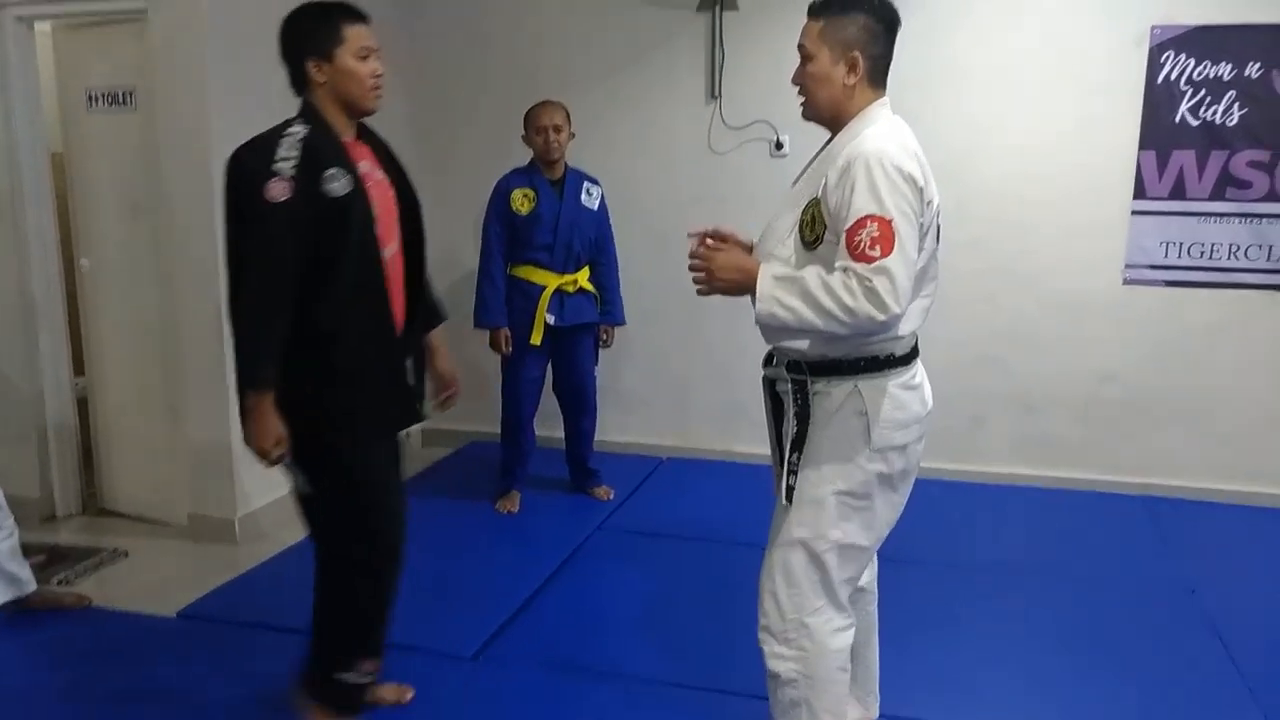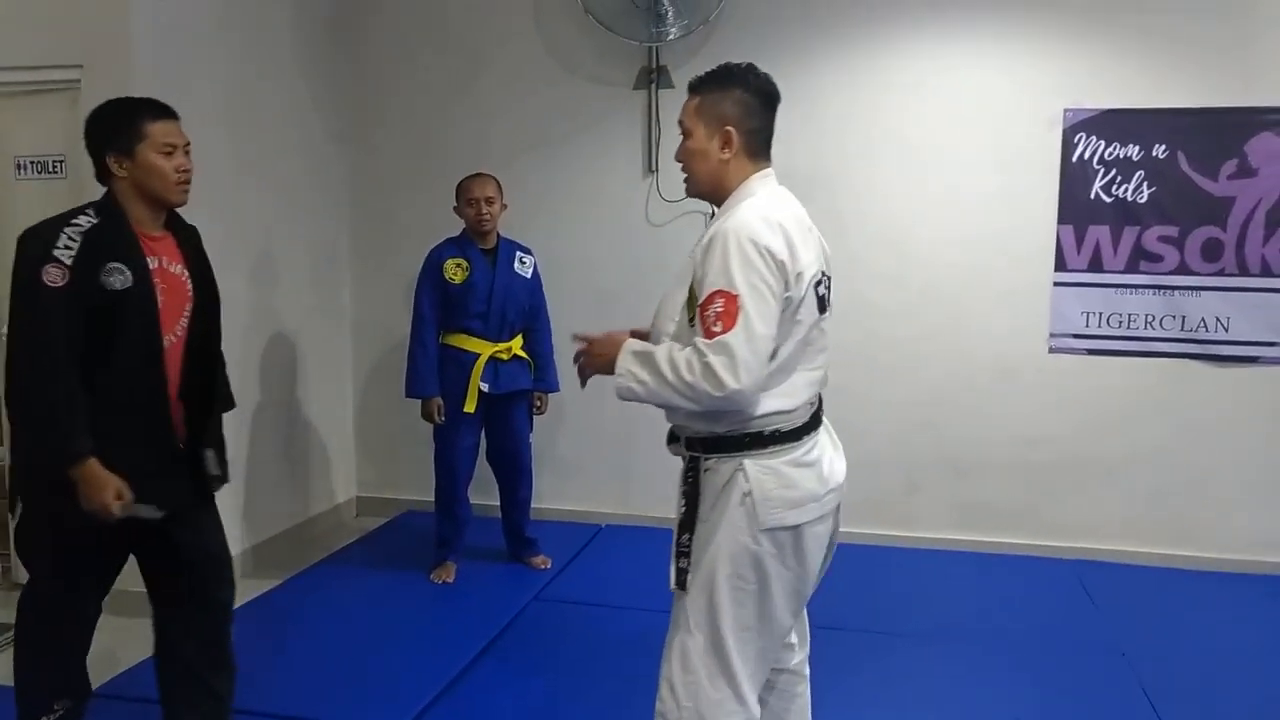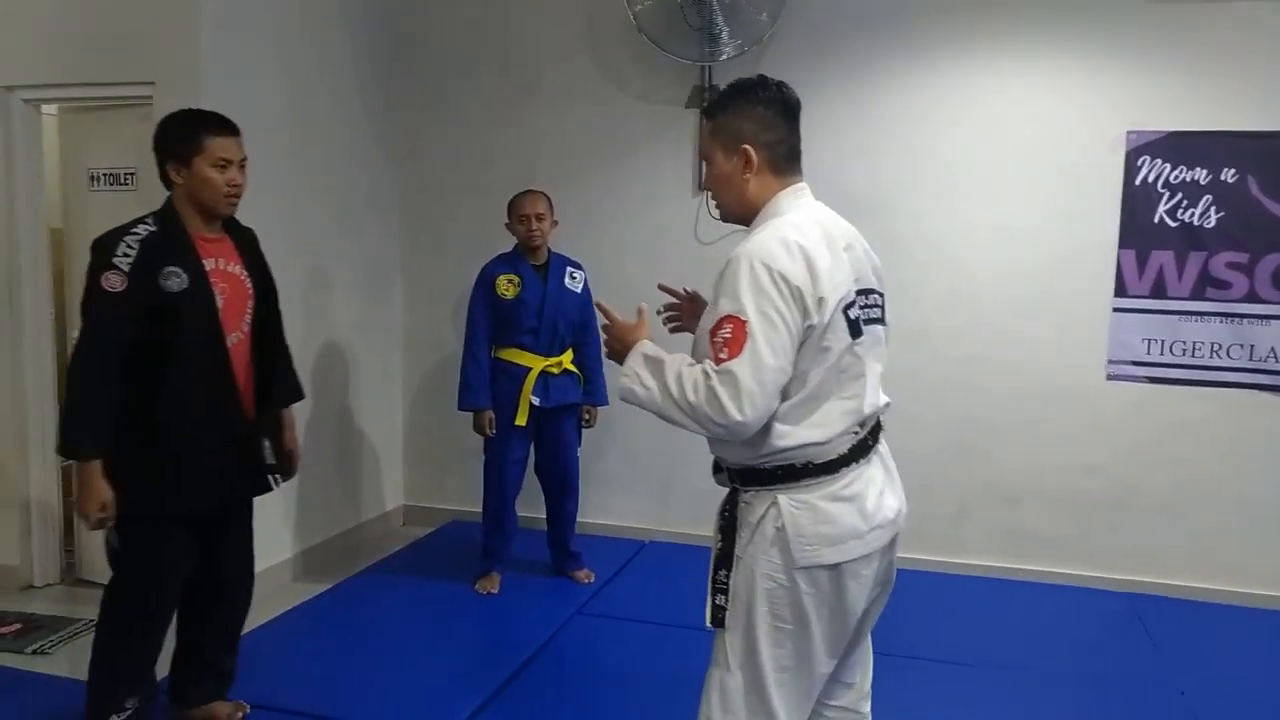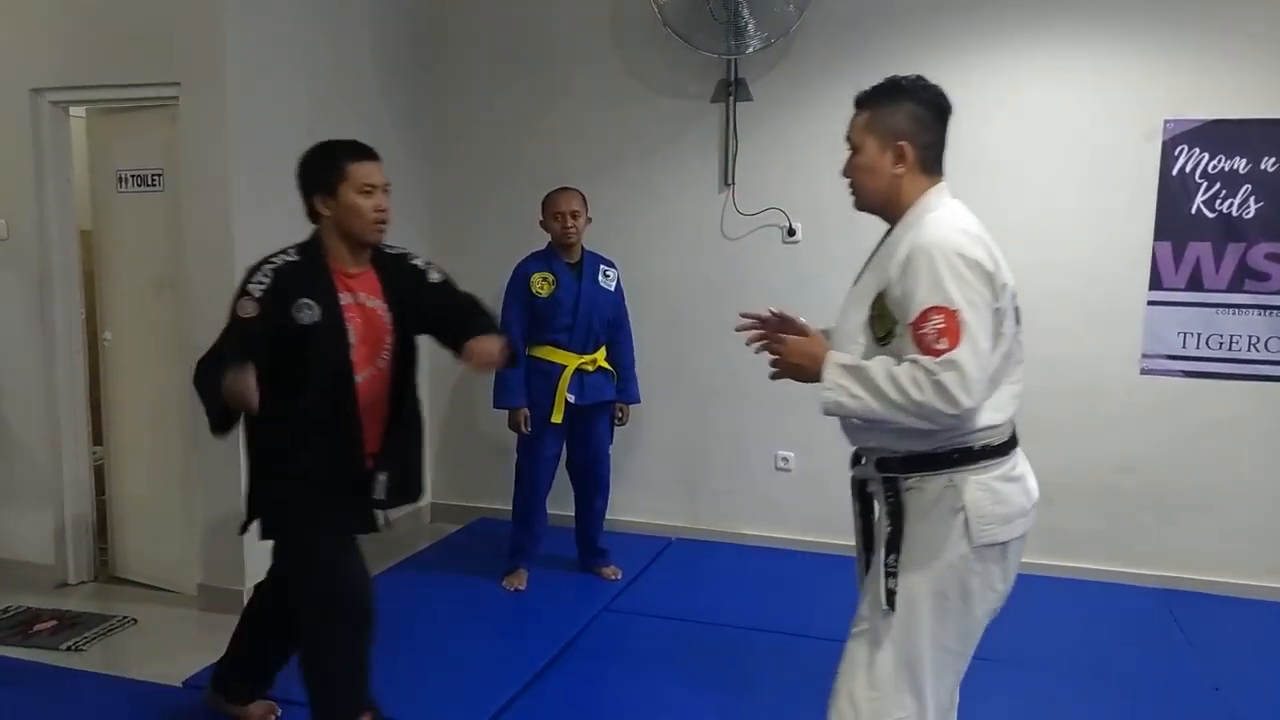
dt=0.5s
person 1, frame 1
left shoulder: (875, 155)
right shoulder: (854, 148)
left elbow: (874, 298)
left wrist: (756, 282)
right wrist: (755, 258)
left hip: (854, 405)
right hip: (841, 398)
left knee: (800, 600)
right knee: (840, 579)
person 1, frame 2
left shoulder: (741, 232)
right shoulder: (782, 217)
left elbow: (724, 375)
left wrist: (624, 359)
right wrist: (655, 341)
left hip: (753, 483)
right hip: (789, 467)
right knee: (774, 657)
person 1, frame 3
left shoulder: (766, 255)
right shoulder: (841, 237)
left elbow: (734, 405)
left wrist: (640, 354)
right wrist: (716, 325)
left hip: (800, 516)
right hip: (860, 495)
person 1, frame 4
left shoulder: (940, 247)
right shoulder: (919, 237)
left elbow: (948, 391)
left wrist: (826, 368)
right wrist: (820, 341)
left hip: (952, 503)
right hip: (934, 493)
person 2, frame 1
left shoulder: (371, 152)
right shoulder: (280, 158)
right elbow: (262, 290)
left wrist: (431, 340)
right wrist: (260, 399)
left hip: (370, 380)
right hip: (321, 392)
left knee: (372, 536)
right knee: (365, 538)
person 2, frame 2
left shoulder: (185, 241)
right shoulder: (64, 246)
left wrist: (205, 440)
right wrist: (83, 467)
left hip: (169, 460)
right hip: (86, 471)
left knee: (204, 591)
right knee: (61, 609)
person 2, frame 3
left shoulder: (243, 243)
right shoulder: (136, 251)
left elbow: (267, 336)
right elbow: (98, 364)
left wrist: (284, 414)
right wrist: (90, 464)
left hip: (235, 451)
right hip: (164, 461)
left knee: (226, 586)
right knee: (146, 594)
person 2, frame 4
left shoulder: (402, 272)
right shoulder: (280, 280)
left elbow: (462, 315)
right elbow: (222, 362)
left wrist: (487, 339)
right wrist: (231, 385)
left hip: (360, 475)
right hip: (301, 477)
left knee: (295, 587)
right knee: (343, 602)
person 3, frame 1
left shoulder: (589, 190)
right shoulder: (510, 187)
left elbow: (605, 257)
right elbow: (493, 259)
left wrist: (609, 315)
right wrist: (495, 319)
left hip: (578, 310)
right hip: (526, 310)
left knee: (581, 397)
right knee: (519, 401)
left ankle: (585, 475)
right ankle: (511, 484)
person 3, frame 2
left shoulder: (522, 259)
right shoulder: (442, 258)
left elbow: (538, 325)
right elbow: (425, 328)
left wrist: (543, 382)
right wrist: (428, 389)
left hip: (512, 378)
right hip: (459, 377)
left knee: (516, 466)
right knee: (453, 469)
left ankle: (522, 545)
right ankle: (447, 554)
person 3, frame 3
left shoulder: (573, 274)
right shoulder: (494, 273)
left elbow: (588, 340)
right elbow: (477, 343)
left wrist: (592, 395)
right wrist: (479, 402)
left hip: (561, 391)
right hip: (510, 391)
left knee: (563, 479)
right knee: (502, 481)
left ankle: (567, 558)
right ankle: (492, 565)
person 3, frame 4
left shoulder: (606, 272)
right shoulder: (529, 271)
left elbow: (620, 337)
right elbow: (513, 341)
left wrist: (624, 393)
right wrist: (515, 400)
left hip: (594, 390)
right hip: (544, 388)
left knee: (594, 477)
right knee: (533, 478)
left ankle: (593, 555)
right ankle: (519, 561)
